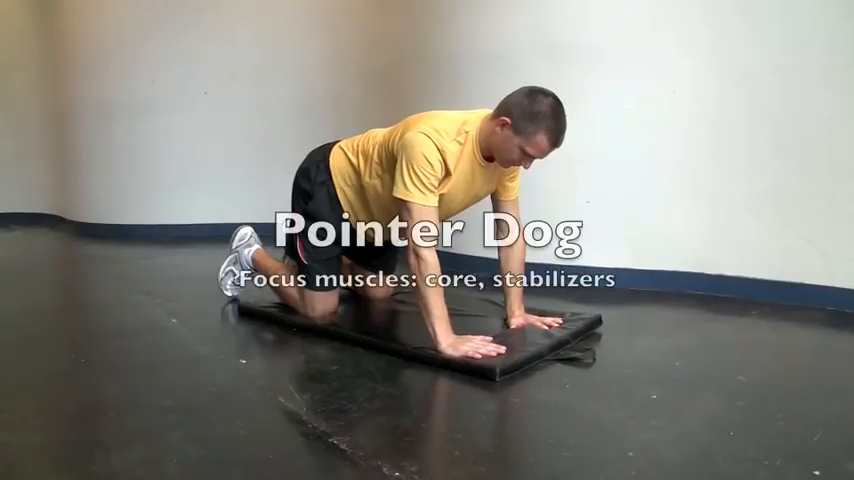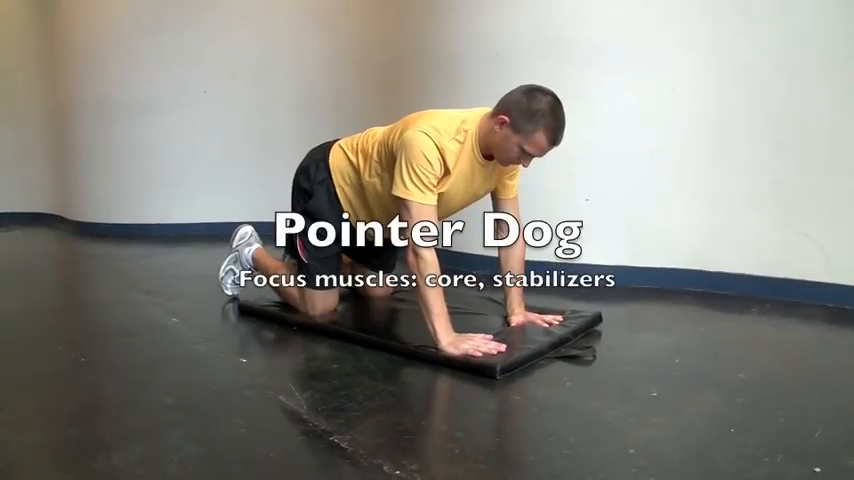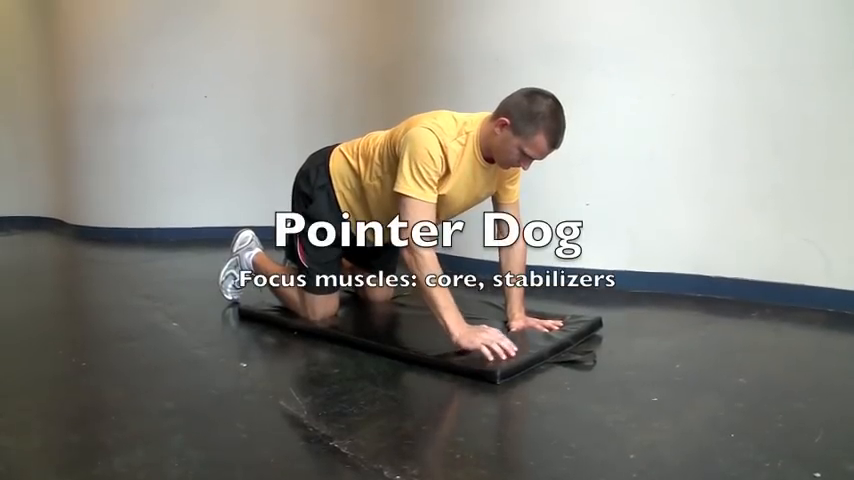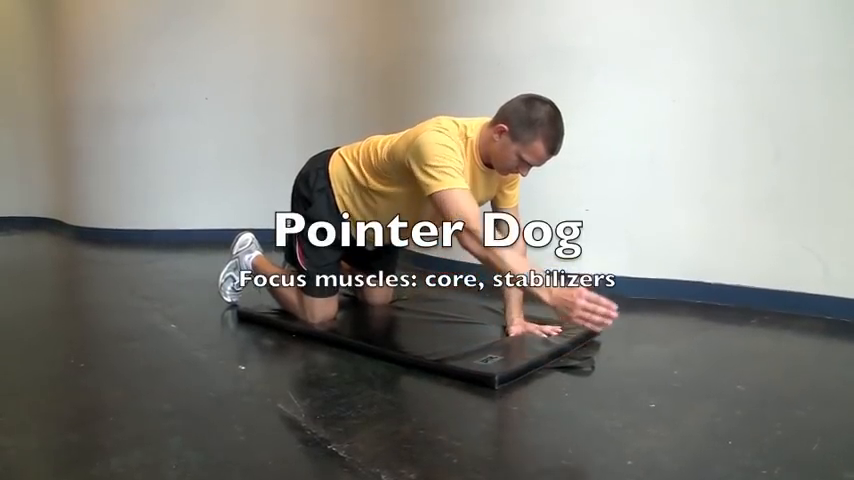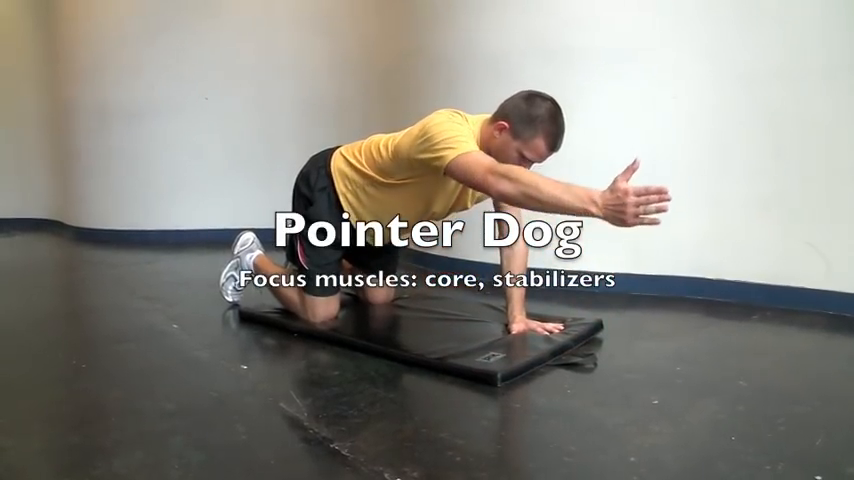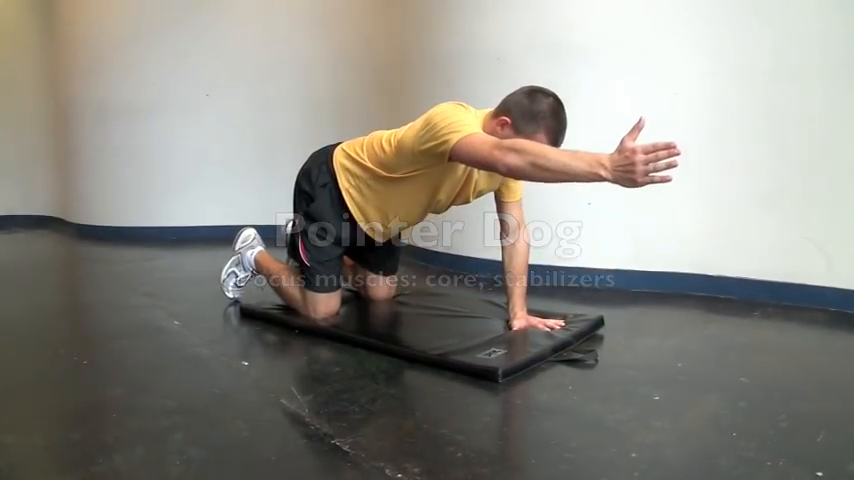
dt=0.7s
person 1, frame 1
left shoulder: (507, 147)
right shoulder: (430, 143)
left elbow: (510, 232)
right elbow: (421, 247)
left wrist: (516, 311)
right wrist: (445, 338)
left hip: (376, 206)
right hip: (330, 187)
left knee: (378, 294)
right knee: (318, 310)
right ankle: (251, 255)
person 1, frame 2
left shoulder: (506, 145)
right shoulder: (428, 141)
left elbow: (510, 229)
right elbow: (420, 246)
left wrist: (516, 308)
right wrist: (445, 336)
left hip: (377, 206)
right hip: (329, 185)
left knee: (378, 293)
right knee: (319, 307)
left ankle: (319, 254)
right ankle: (251, 254)
person 1, frame 3
left shoulder: (508, 148)
right shoulder: (431, 139)
left elbow: (511, 233)
right elbow: (415, 245)
left wrist: (516, 313)
right wrist: (460, 329)
left hip: (378, 209)
right hip: (329, 189)
left knee: (379, 297)
right knee: (319, 312)
left ankle: (336, 264)
right ankle: (252, 258)
person 1, frame 4
left shoulder: (508, 152)
right shoulder: (439, 144)
right elbow: (471, 233)
left wrist: (515, 316)
right wrist: (551, 293)
left hip: (378, 215)
right hip: (329, 192)
left knee: (378, 299)
right knee: (318, 316)
left ankle: (332, 265)
right ankle: (252, 259)
person 1, frame 5
left shoulder: (504, 151)
right shoulder: (446, 130)
left elbow: (513, 236)
right elbow: (500, 183)
left wrist: (517, 315)
right wrist: (600, 203)
left hip: (375, 213)
right hip: (329, 190)
left knee: (379, 298)
right knee: (319, 314)
left ankle: (329, 265)
right ankle: (253, 258)
person 1, frame 6
left shoulder: (503, 149)
right shoulder: (451, 122)
left elbow: (514, 233)
right elbow: (509, 159)
left wrist: (517, 311)
right wrist: (608, 167)
left hip: (377, 214)
right hip: (331, 188)
left knee: (381, 294)
right knee: (321, 311)
left ankle: (317, 250)
right ankle: (254, 255)
